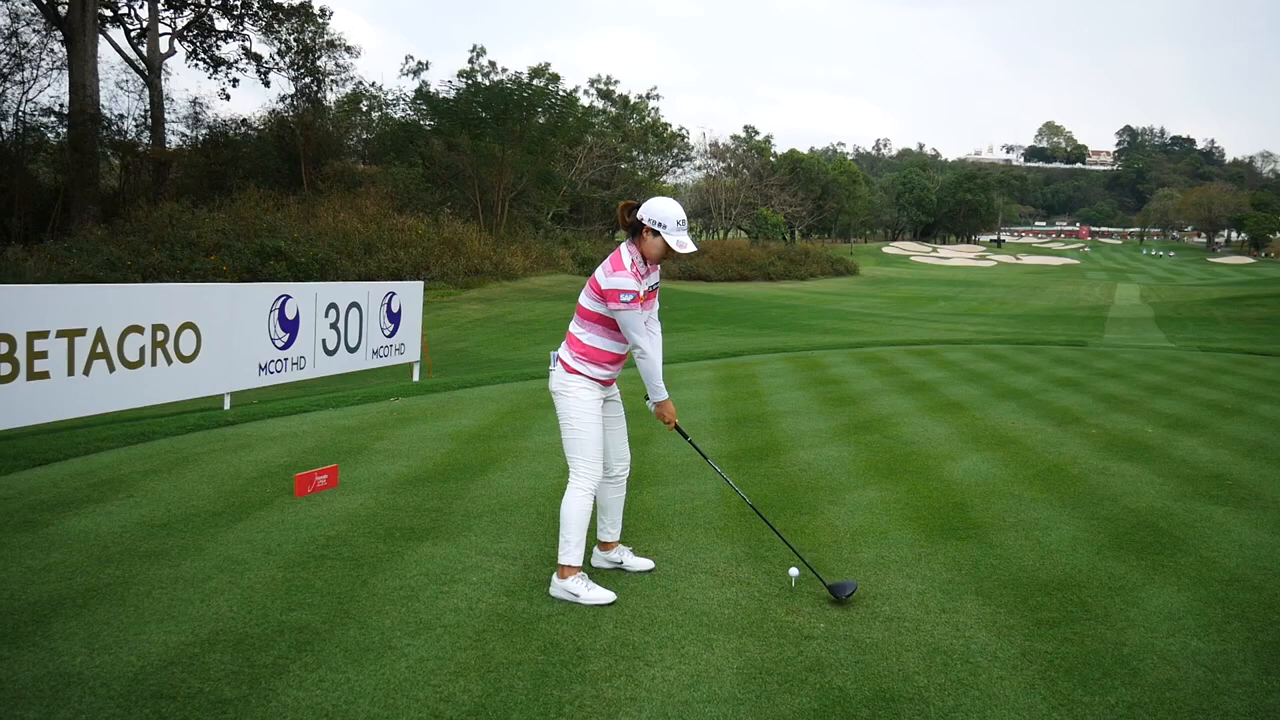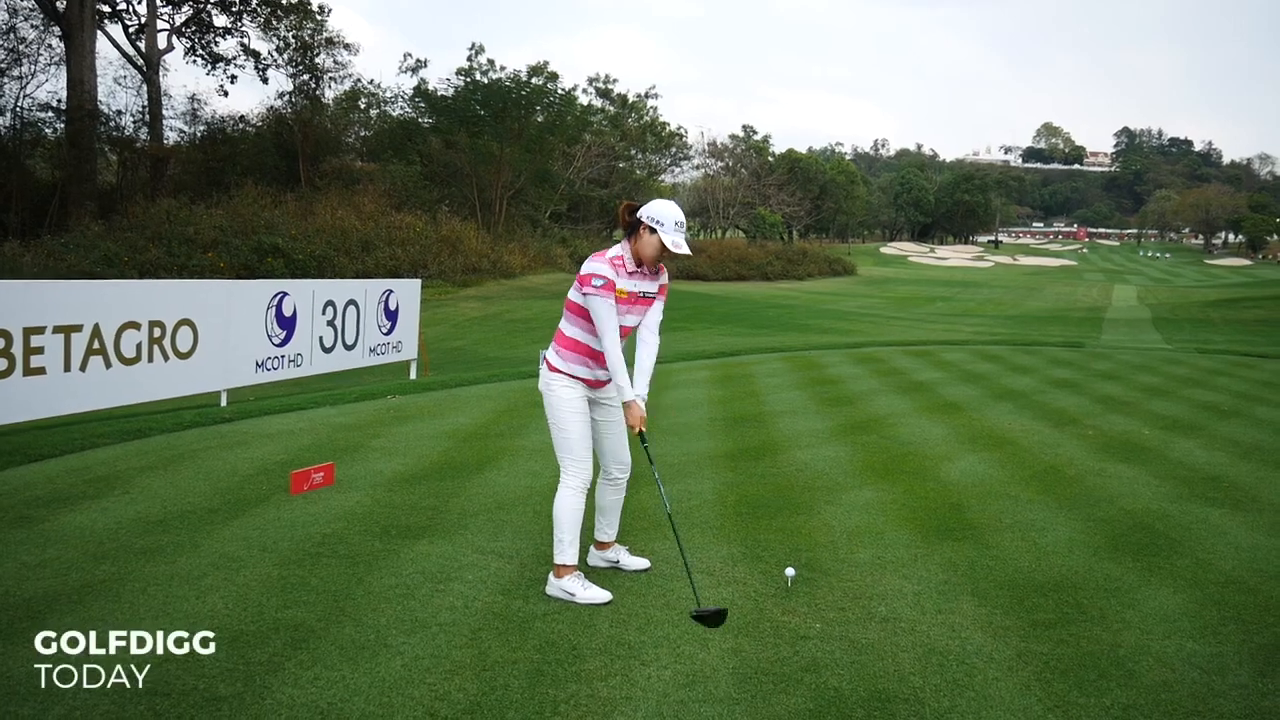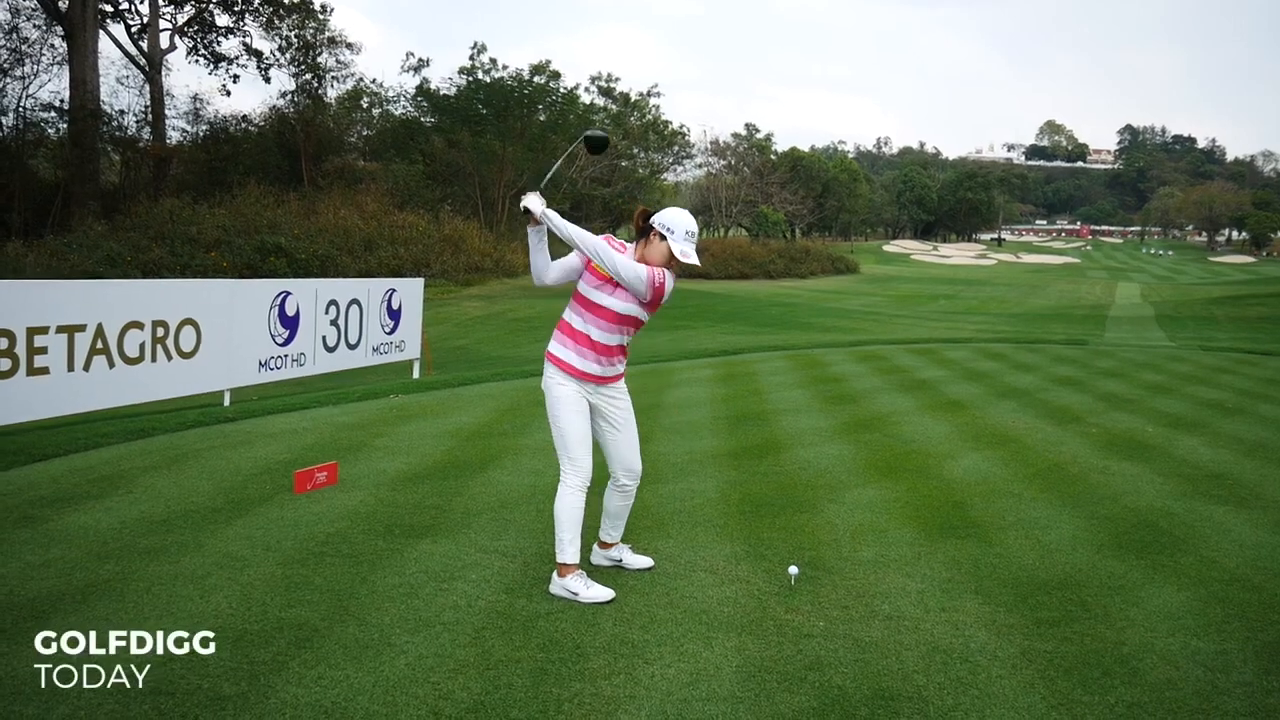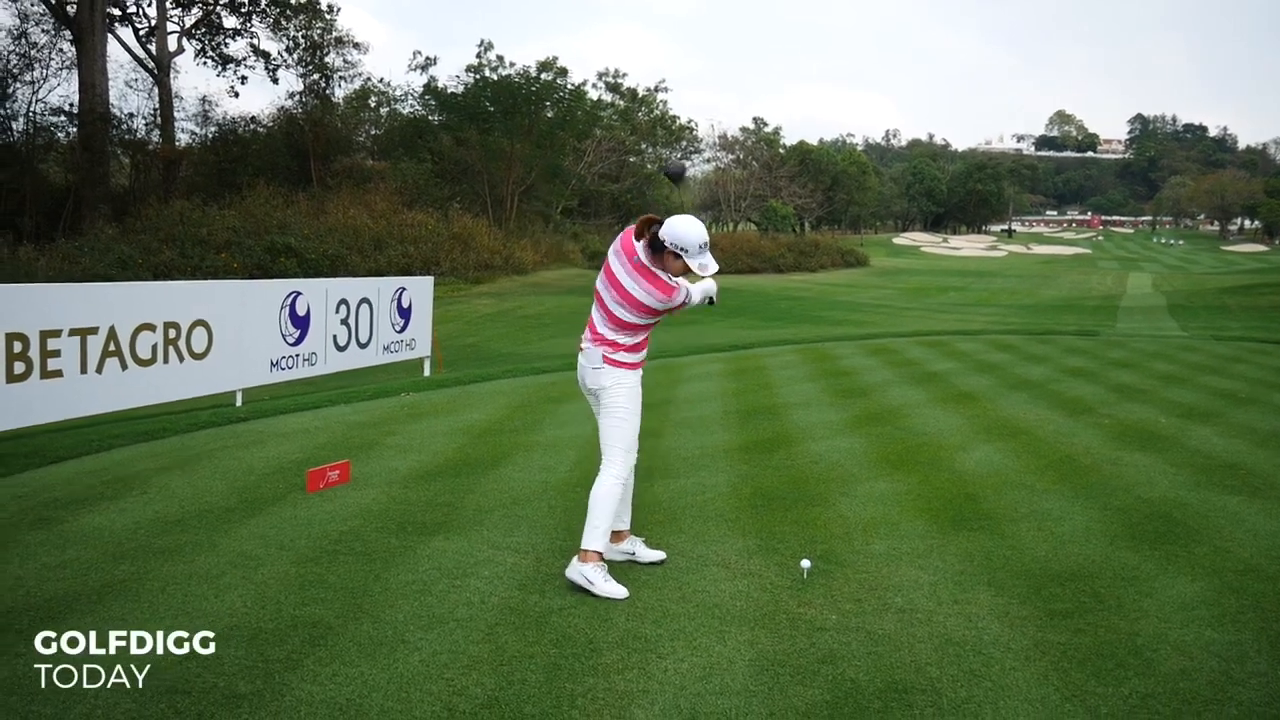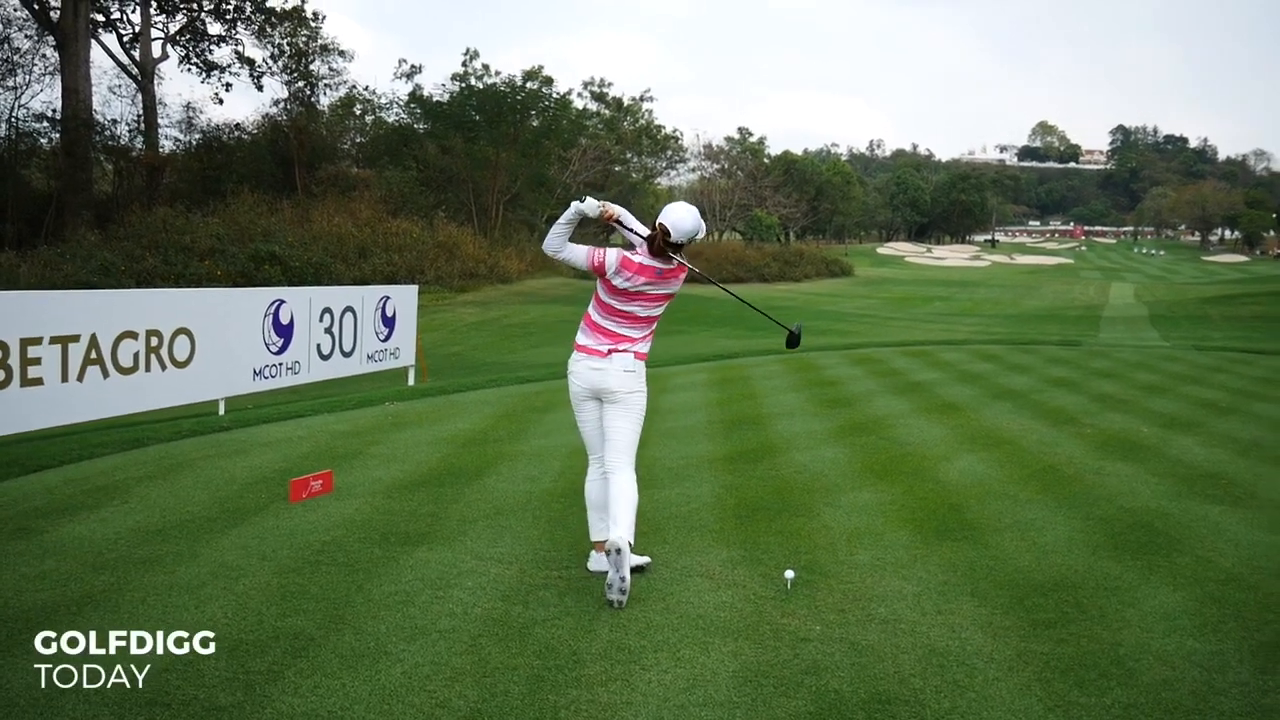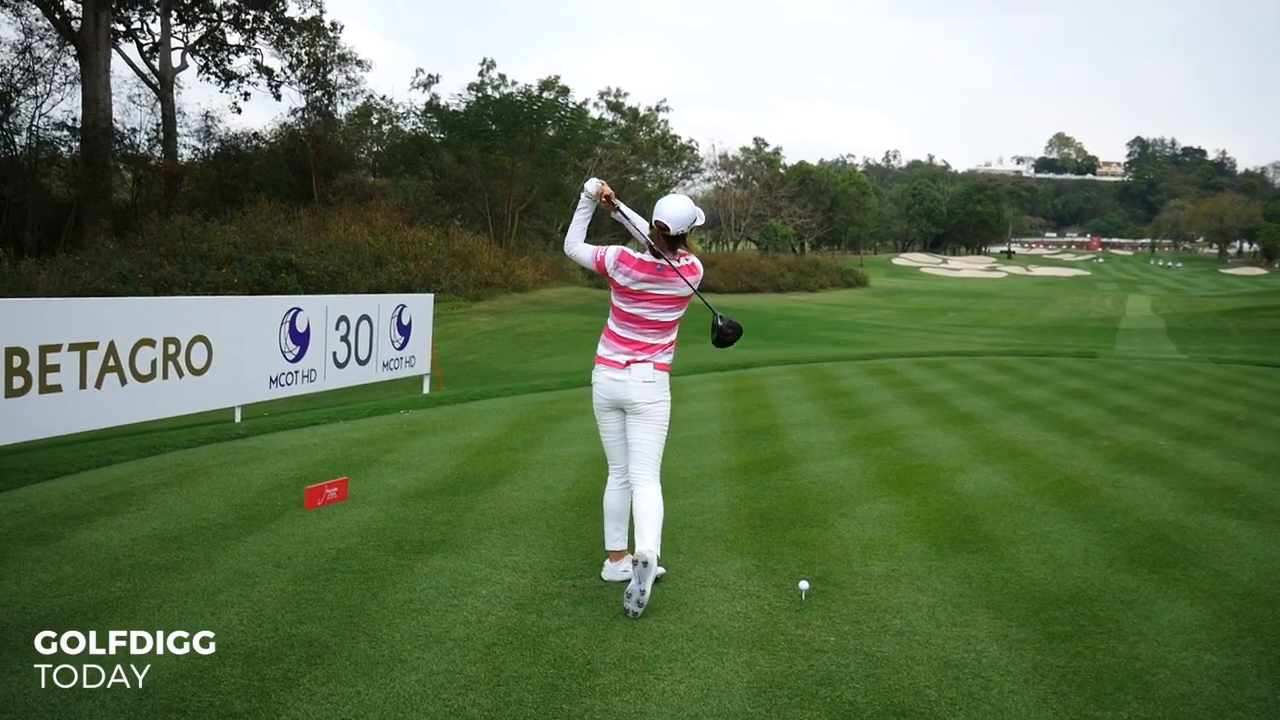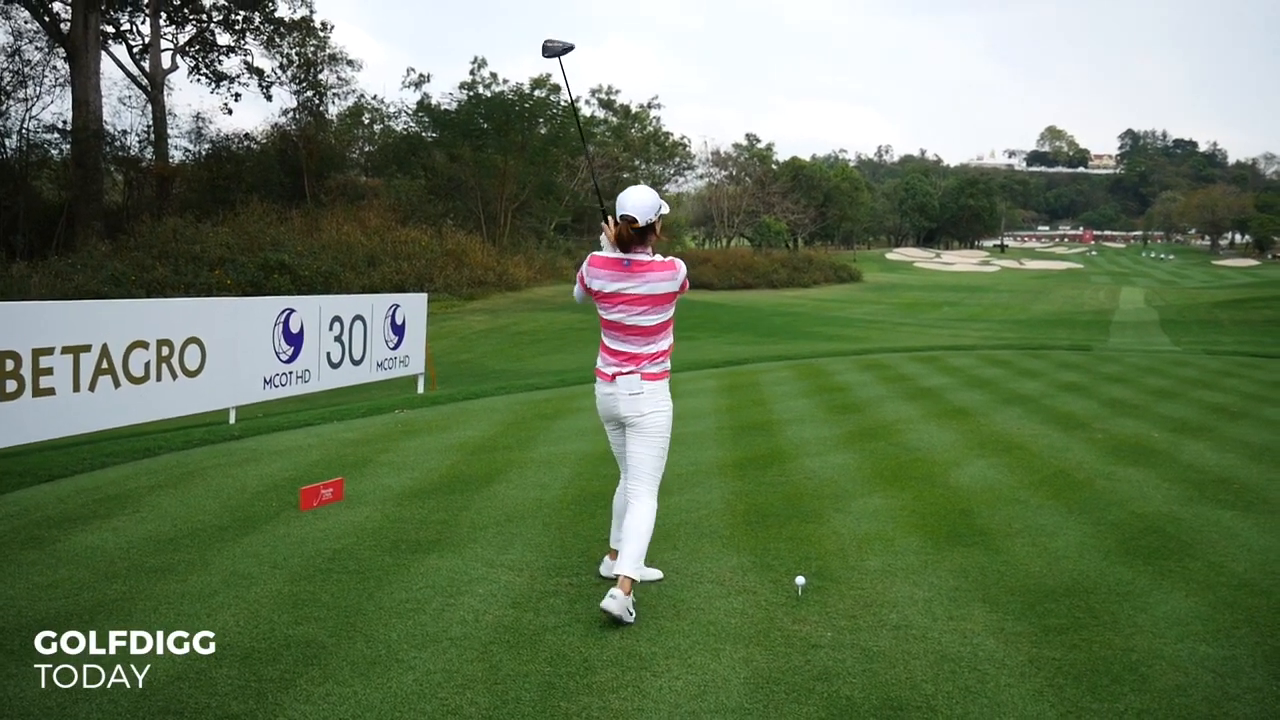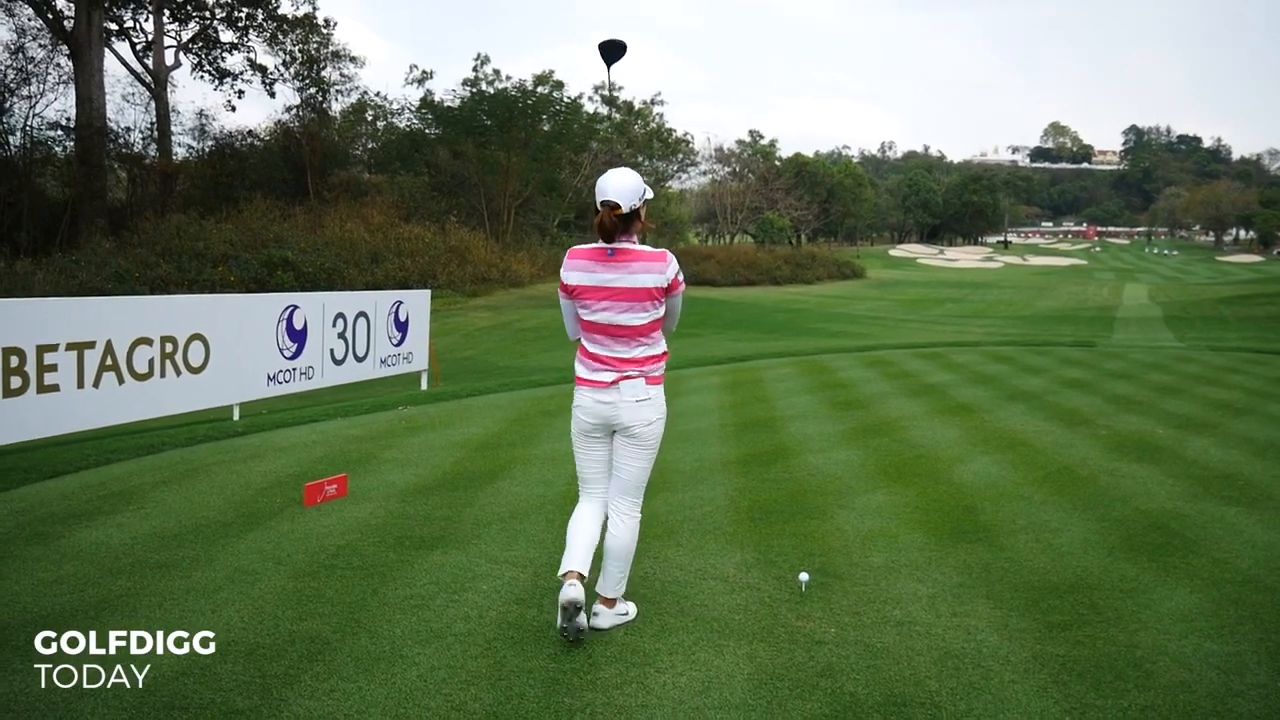
dt=0.5s
person 1, frame 1
left shoulder: (648, 266)
right shoulder: (620, 276)
left elbow: (653, 329)
right elbow: (640, 344)
left wrist: (656, 391)
right wrist: (661, 398)
left hip: (603, 381)
right hip: (577, 380)
left knee: (617, 466)
right knee: (586, 475)
left ankle: (608, 548)
right ankle: (567, 575)
person 1, frame 2
left shoulder: (657, 276)
right shoulder: (601, 267)
left elbow: (648, 337)
right elbow: (609, 340)
left wrist: (640, 395)
right wrist: (628, 399)
left hip: (600, 383)
right hip: (565, 379)
left knee: (618, 468)
right knee: (577, 475)
left ankle: (604, 547)
right ankle: (563, 574)
person 1, frame 3
left shoulder: (661, 282)
right shoulder: (604, 246)
left elbow: (604, 259)
right elbow: (544, 277)
left wrist: (547, 214)
right wrist: (536, 227)
left hip: (609, 385)
right hip: (565, 376)
left knee: (628, 472)
right knee: (577, 475)
left ankle: (608, 546)
right ankle: (566, 573)
person 1, frame 4
left shoulder: (633, 239)
right shoulder: (668, 293)
right elbow: (688, 295)
left wrist: (699, 284)
right wrist: (704, 288)
left hip: (596, 363)
right hip: (616, 372)
left knee: (623, 454)
right knee: (616, 466)
left ankle: (619, 540)
right ankle: (587, 561)
person 1, frame 5
left shoulder: (617, 263)
right shoulder: (677, 271)
left elbow: (552, 247)
right elbow: (643, 239)
left wrist: (581, 209)
right wrist: (611, 210)
left hip: (583, 369)
right hip: (625, 375)
left knee: (599, 463)
right knee: (620, 467)
left ankle: (601, 550)
right ankle: (618, 544)
person 1, frame 6
left shoulder: (622, 261)
right shoulder: (693, 271)
left elbow: (572, 247)
right elbow: (661, 249)
left wrist: (590, 198)
right wrist: (617, 206)
left hip: (607, 379)
right hip: (649, 385)
left knee: (619, 473)
right knee: (645, 478)
left ankle: (616, 559)
right ankle: (646, 553)
person 1, frame 7
left shoulder: (594, 266)
right shoulder: (673, 270)
left elbow: (579, 296)
left wrist: (609, 247)
right wrist: (619, 248)
left hip: (608, 390)
right hip: (648, 395)
left knee: (631, 478)
right knee: (646, 494)
left ankle: (618, 559)
right ankle: (620, 589)
person 1, frame 8
left shoulder: (574, 262)
right shoulder: (662, 264)
left elbow: (574, 331)
left hip: (589, 399)
right hip: (641, 400)
left knee: (592, 496)
right knee: (625, 505)
left ankle: (572, 581)
right ankle: (608, 603)
